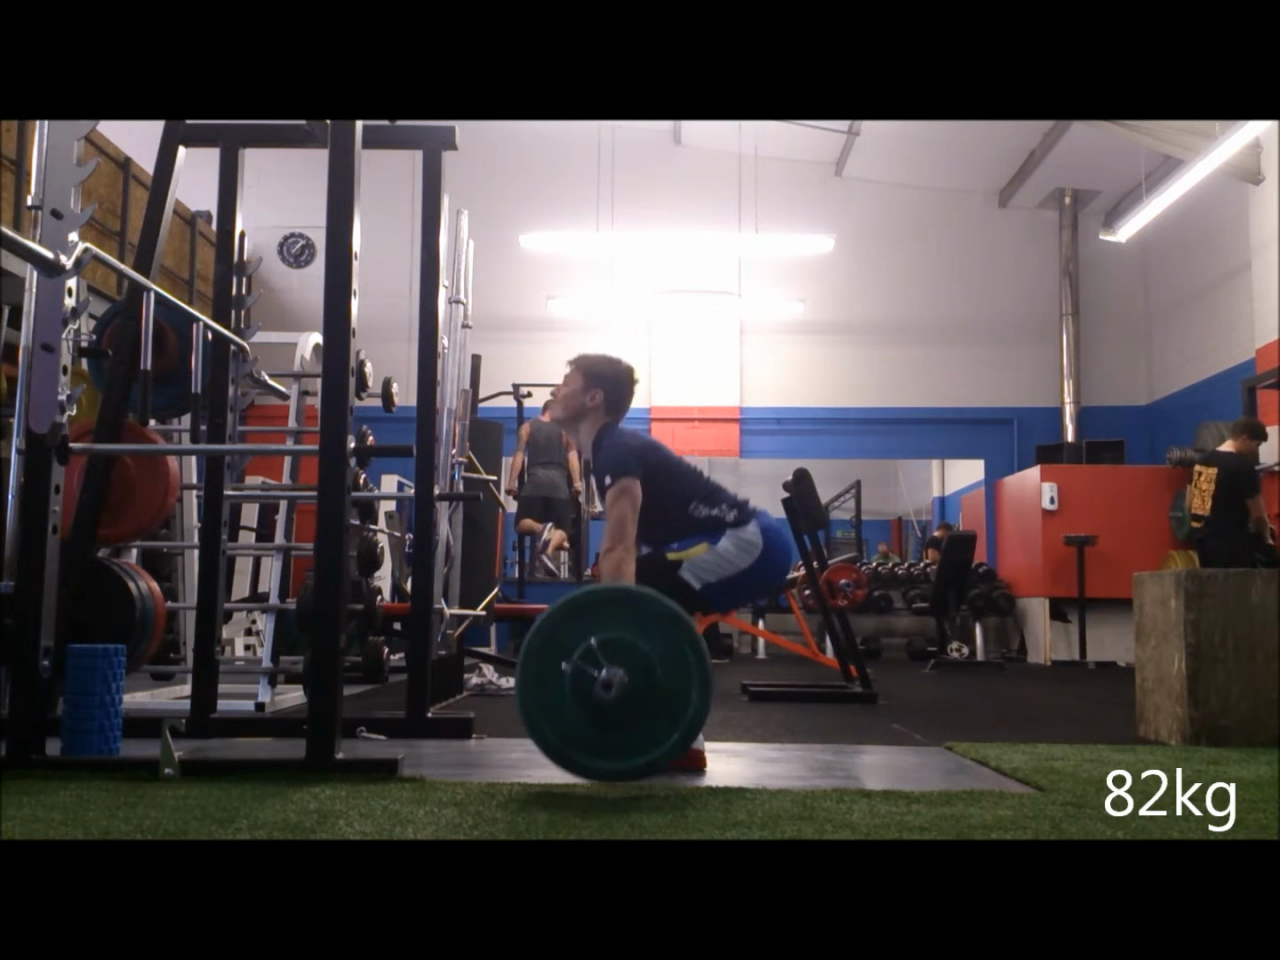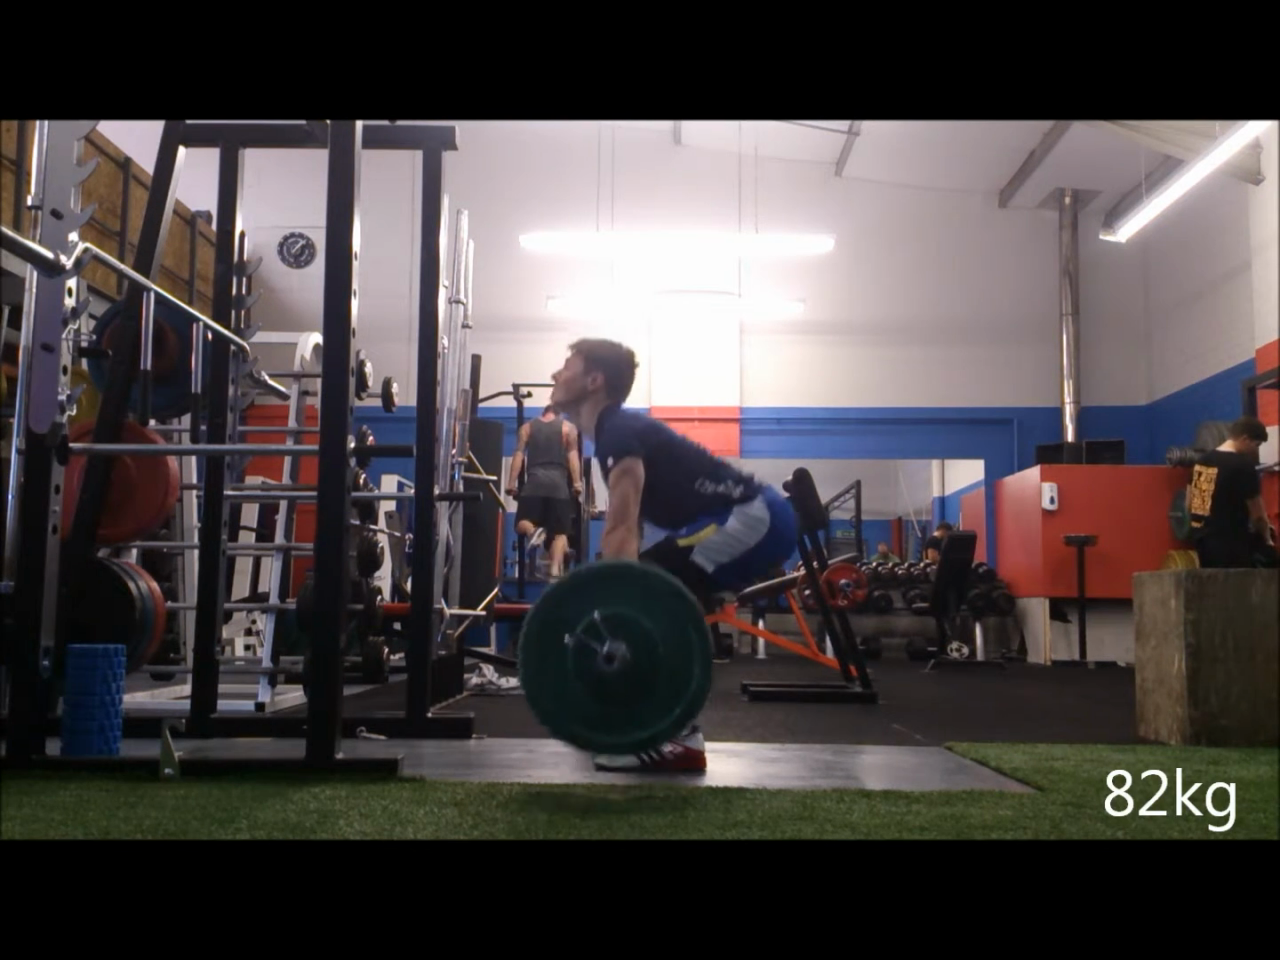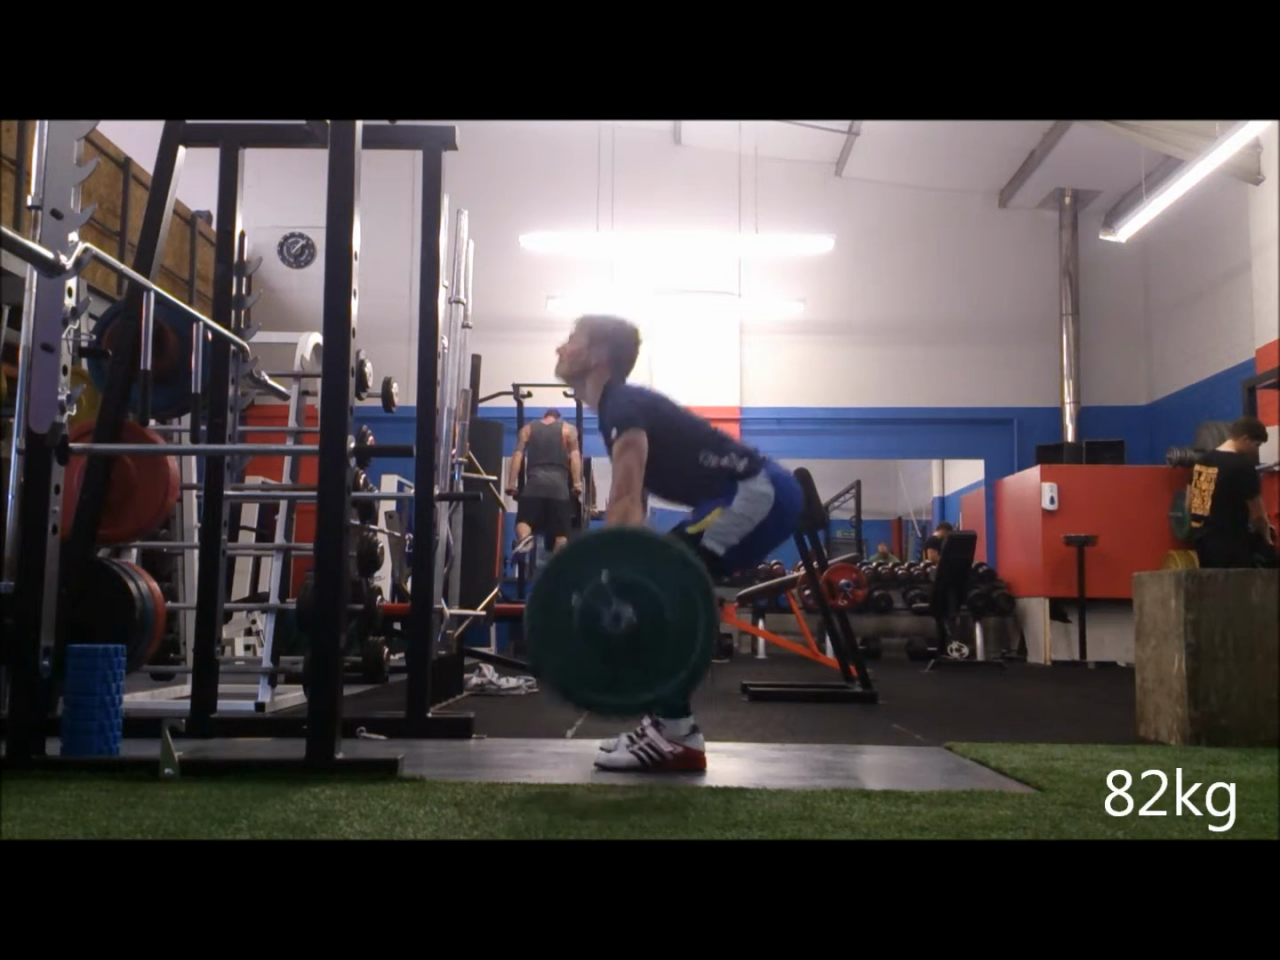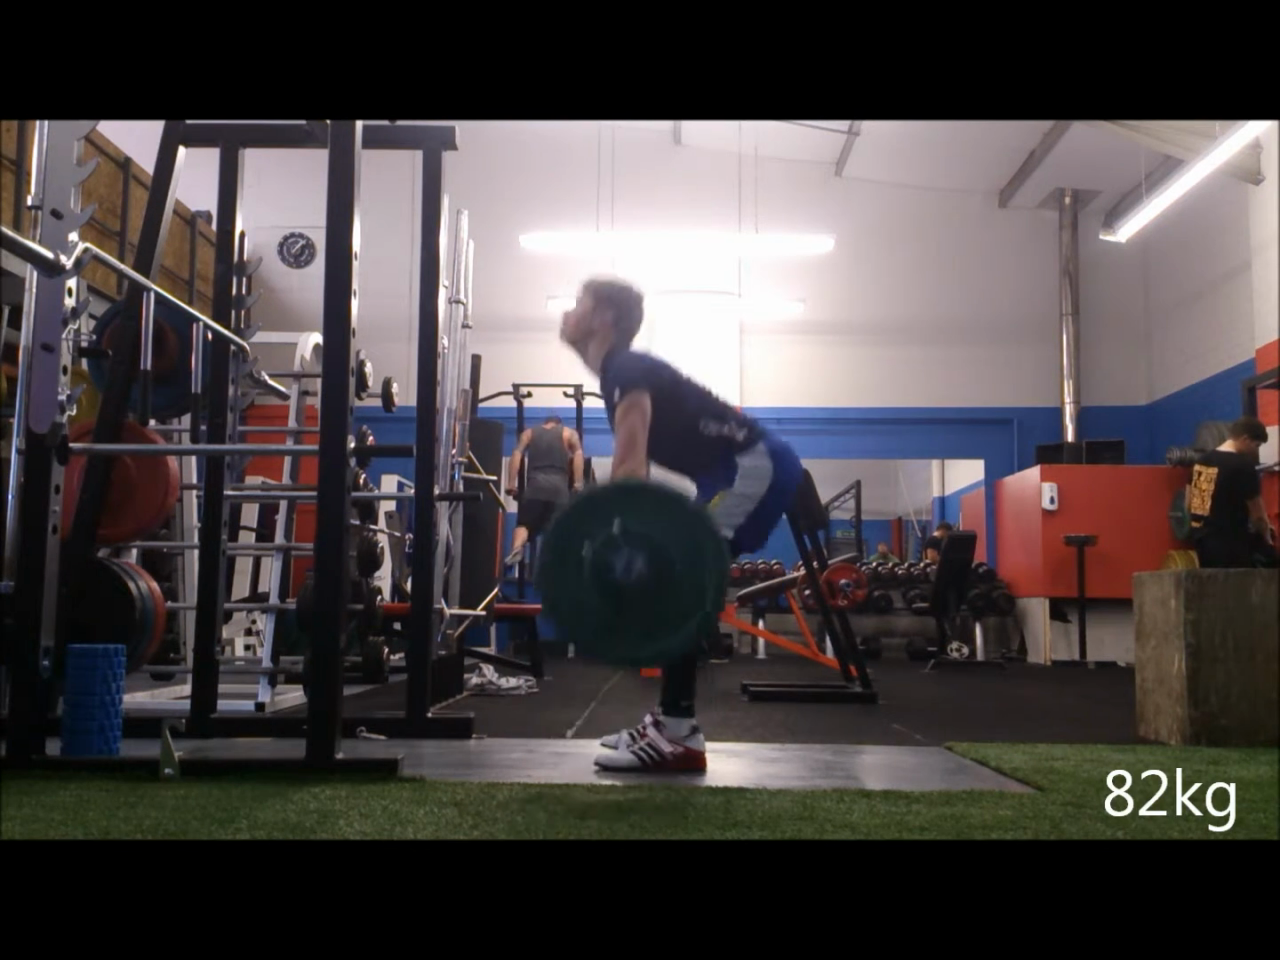
dt=0.1s
person 1, frame 1
left shoulder: (615, 452)
right shoulder: (616, 448)
left elbow: (619, 551)
right elbow: (622, 548)
left hip: (748, 541)
right hip: (750, 541)
person 1, frame 2
left shoulder: (618, 433)
right shoulder: (620, 431)
left elbow: (621, 532)
right elbow: (623, 530)
left hip: (755, 519)
right hip: (753, 520)
left ankle: (674, 738)
person 1, frame 3
left shoulder: (624, 405)
right shoulder: (620, 404)
left elbow: (625, 503)
right elbow: (629, 499)
left hip: (757, 493)
right hip: (753, 493)
left ankle: (676, 738)
right ankle: (671, 723)
person 1, frame 4
left shoulder: (626, 370)
right shoulder: (625, 370)
left elbow: (630, 464)
right elbow: (632, 465)
left hip: (755, 468)
right hip: (752, 469)
left ankle: (678, 736)
right ankle: (672, 721)
